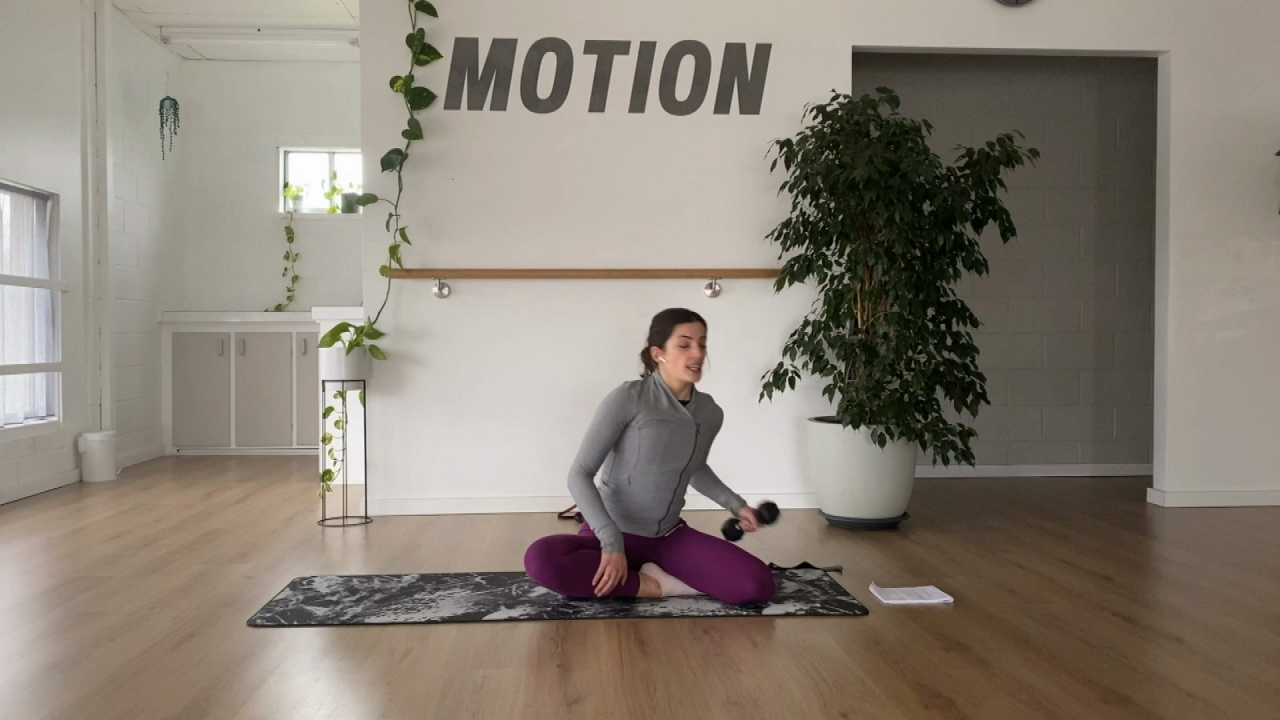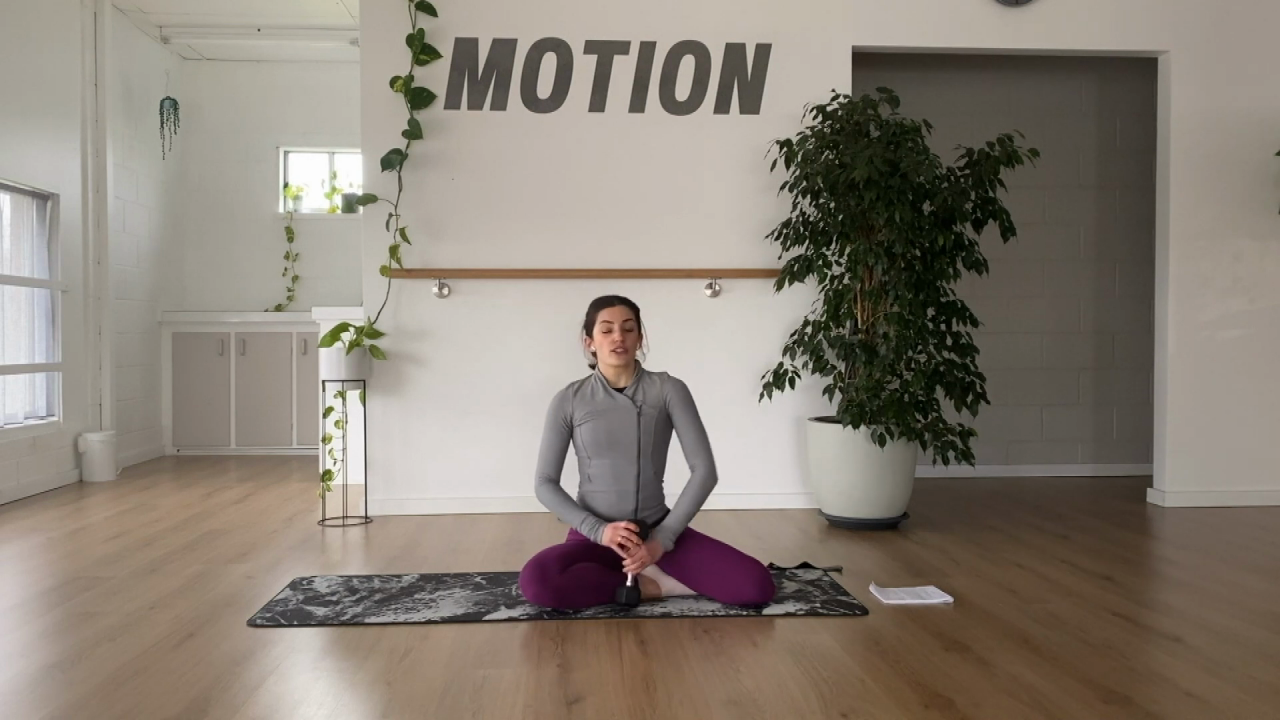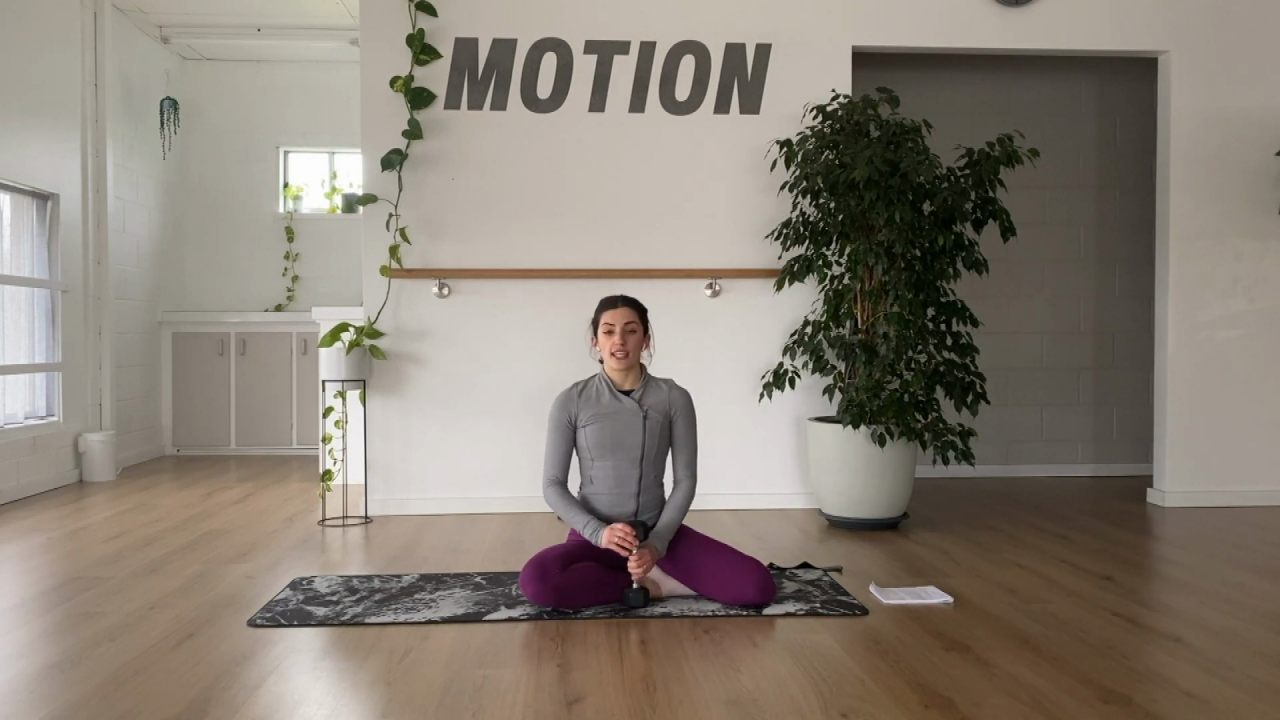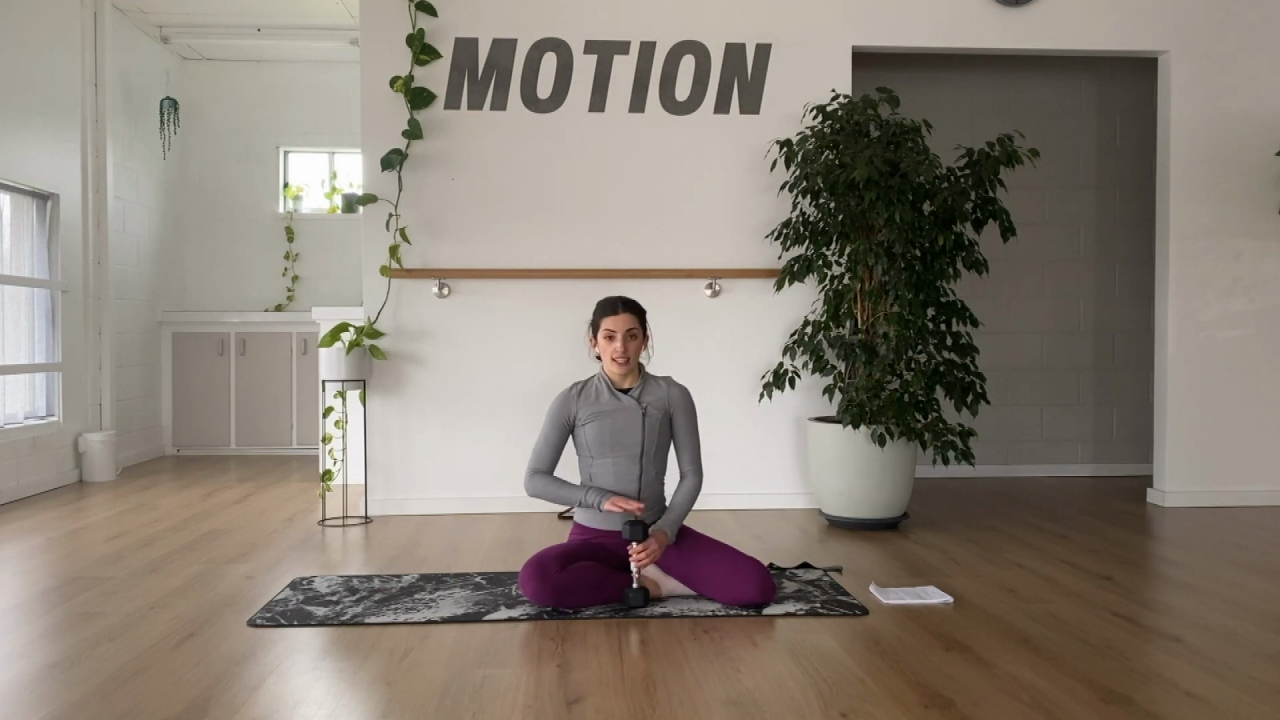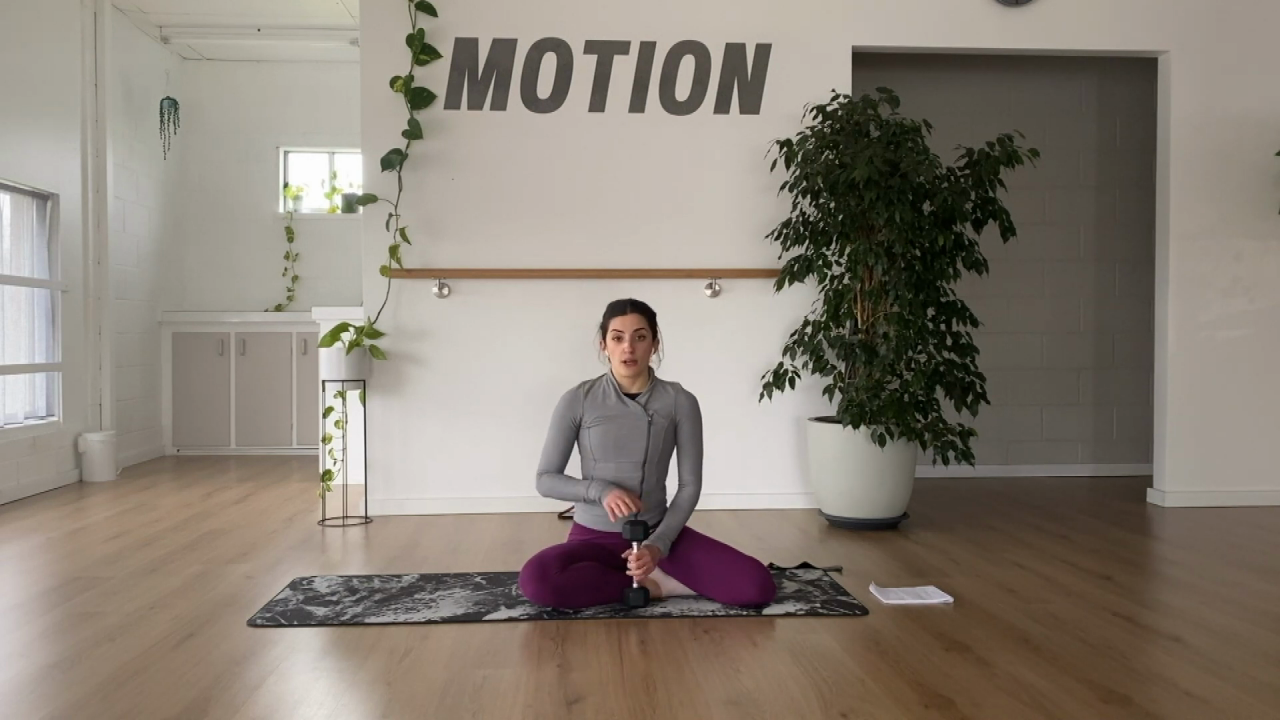
dt=1s
person 1, frame 1
left shoulder: (710, 413)
right shoulder: (626, 400)
right elbow: (579, 475)
left wrist: (735, 504)
right wrist: (611, 542)
left hip: (669, 536)
right hip: (610, 537)
left knee: (758, 585)
right knee: (541, 559)
left ankle: (648, 573)
right ankle: (653, 585)
person 1, frame 2
left shoulder: (668, 390)
right shoulder: (568, 401)
left elbow: (705, 470)
right elbow: (545, 483)
left wrist: (664, 537)
right wrist: (597, 530)
left hip: (657, 529)
right hip: (593, 535)
left knee: (757, 585)
right knee: (535, 582)
left ankle: (648, 573)
right ankle: (654, 583)
person 1, frame 3
left shoulder: (674, 398)
right shoulder: (571, 401)
left elbow: (685, 481)
right elbow: (553, 485)
left wrist: (657, 543)
right wrist: (598, 532)
left hip: (658, 531)
right hip: (594, 536)
left knee: (757, 585)
right knee: (535, 581)
left ankle: (652, 571)
right ankle: (657, 584)
person 1, frame 4
left shoulder: (673, 395)
right shoulder: (571, 401)
left elbow: (692, 474)
right elbow: (535, 480)
left wrist: (666, 530)
right wrist: (600, 498)
left hip: (655, 531)
right hip: (595, 535)
left knee: (757, 585)
right knee: (535, 580)
left ankle: (641, 574)
right ankle: (655, 584)
person 1, frame 5
left shoulder: (680, 402)
right shoulder: (577, 401)
left elbow: (690, 485)
right elbow: (546, 479)
left wrist: (658, 545)
right wrist: (600, 490)
left hip: (657, 531)
right hip: (595, 536)
left knee: (758, 586)
right knee: (535, 580)
left ankle: (658, 566)
right ankle: (658, 584)
